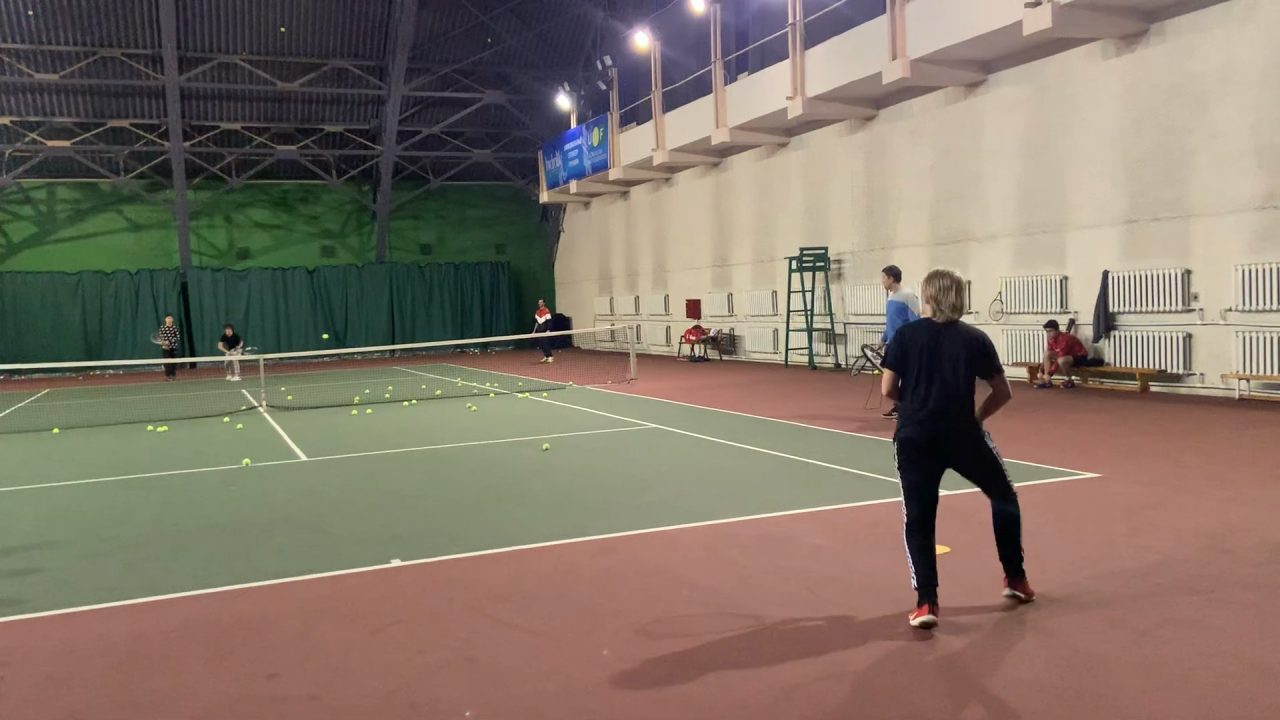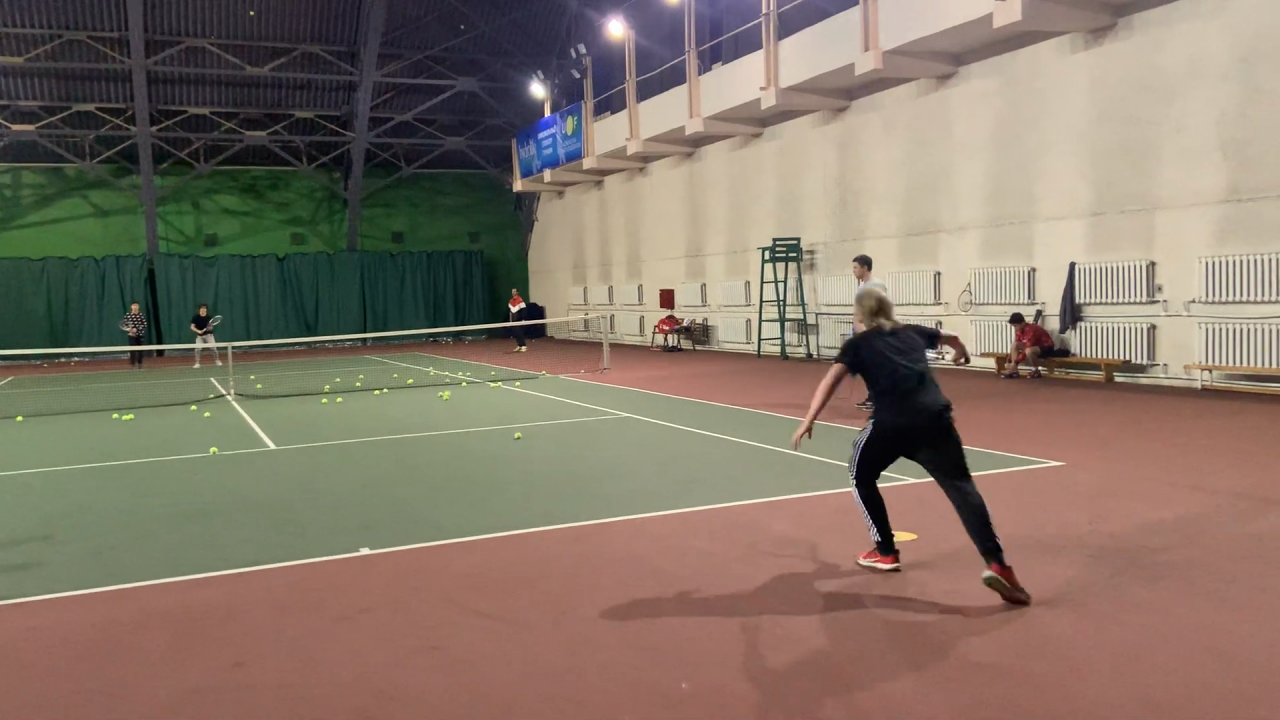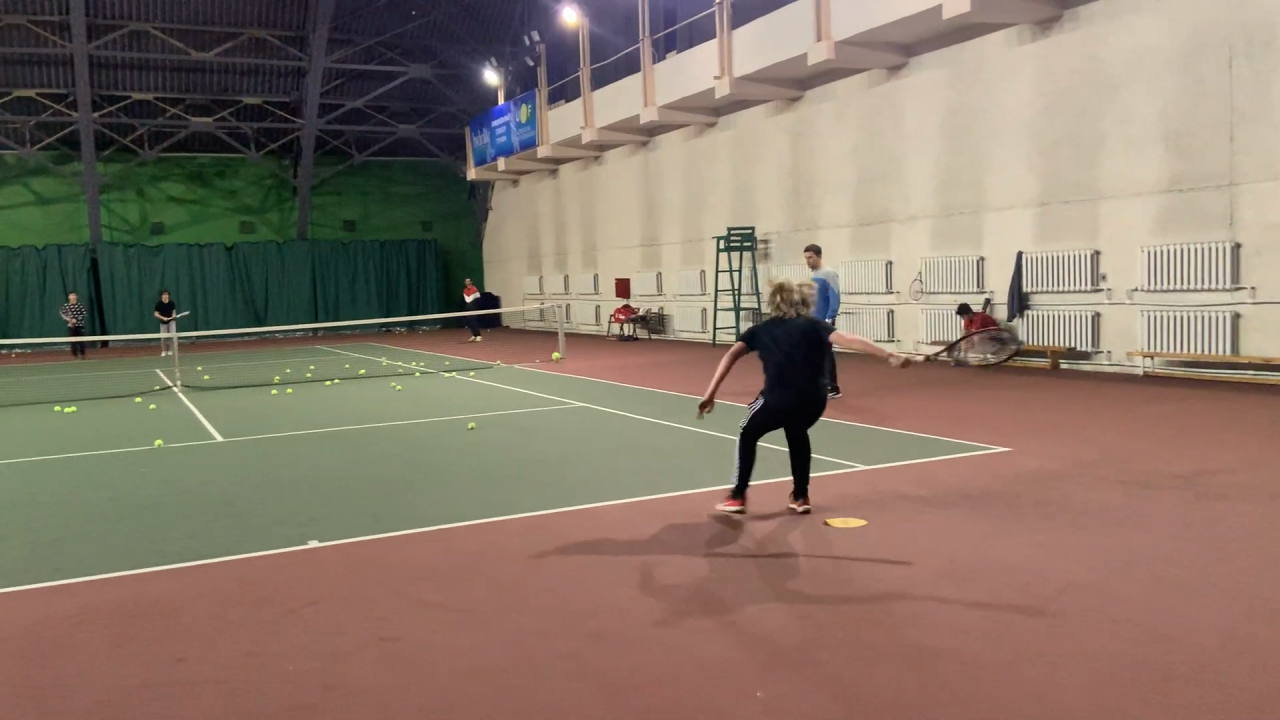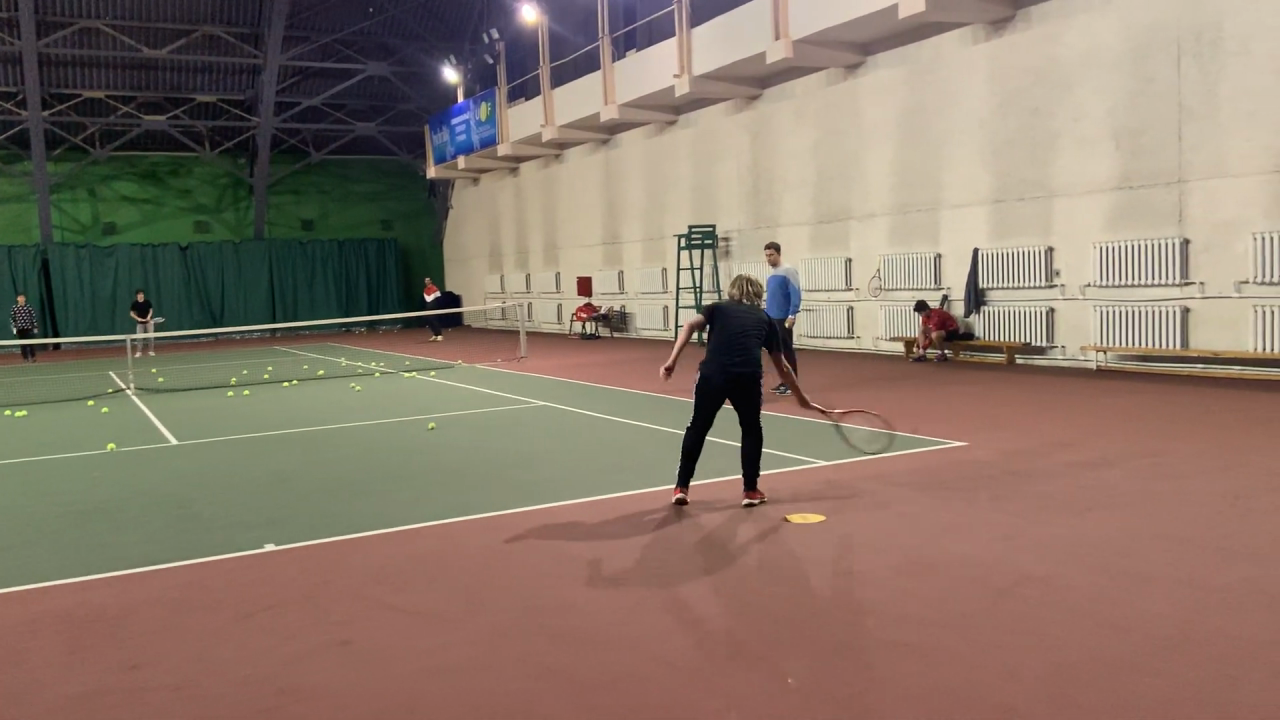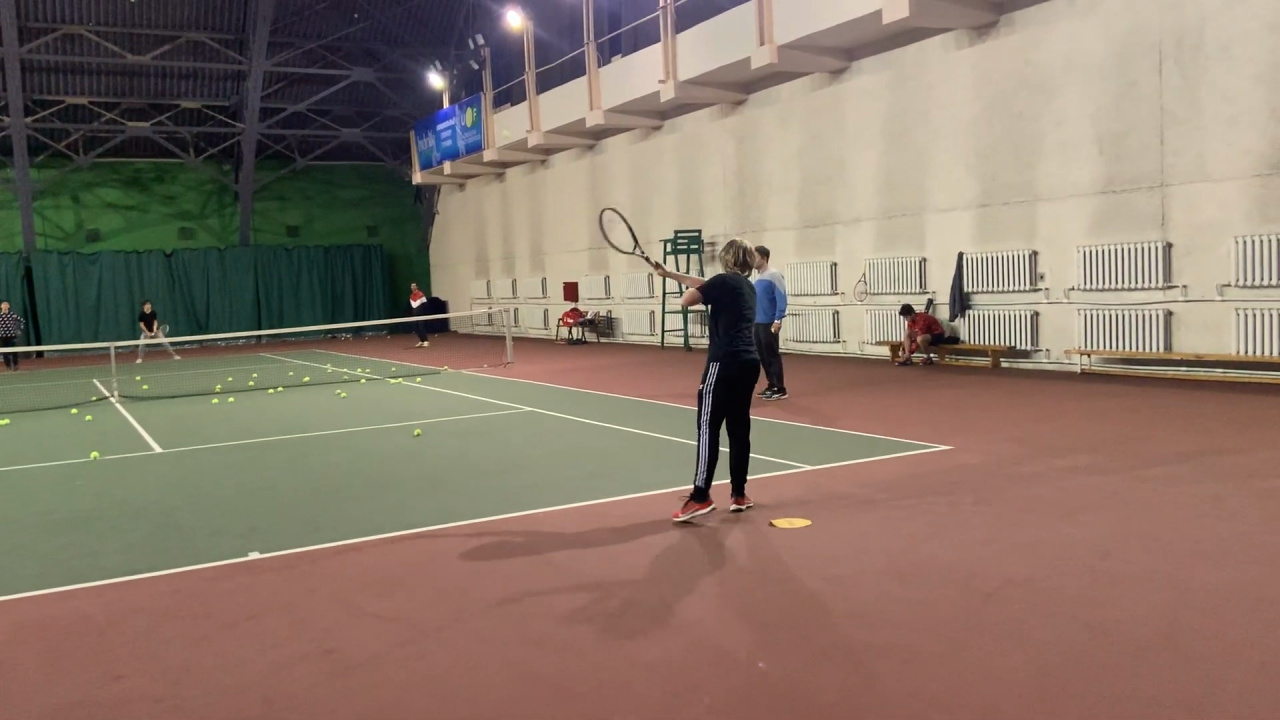
dt=0.4s
person 1, frame 1
left shoulder: (906, 334)
right shoulder: (976, 339)
left elbow: (888, 389)
right elbow: (1002, 393)
left hip: (914, 437)
right hip: (963, 435)
left knee: (919, 519)
right knee: (1002, 494)
left ankle: (926, 601)
right ankle: (1014, 577)
person 1, frame 2
left shoulder: (858, 344)
right shoulder: (911, 332)
left elbow: (830, 381)
right elbow: (951, 338)
left wrist: (808, 422)
right wrist: (961, 353)
left hip: (891, 424)
right hip: (934, 418)
left knee: (861, 475)
right knee: (963, 490)
left ankle: (886, 550)
right ankle: (996, 565)
person 1, frame 3
left shoulder: (761, 329)
right shoulder: (813, 324)
left elbow: (731, 356)
right elbow: (846, 339)
left wrist: (710, 394)
right wrist: (891, 356)
left hip: (777, 402)
right hip: (813, 402)
left knee: (748, 436)
right knee: (796, 434)
left ankle: (738, 496)
right ankle: (800, 496)
person 1, frame 4
left shoulder: (720, 309)
right shoulder: (764, 319)
left elbow: (690, 326)
right elbow: (780, 364)
left wrist: (671, 361)
right wrist: (800, 395)
left hip: (712, 376)
right hip: (747, 378)
left knee: (697, 428)
right knee: (752, 429)
left ankle: (681, 487)
right ankle: (750, 490)
person 1, frame 5
left shoulder: (723, 281)
right shoulder: (747, 286)
left elbow: (686, 301)
right elbow: (705, 286)
left wrist: (692, 292)
right wrist: (666, 272)
left hip: (725, 363)
right hip: (748, 362)
left knee: (707, 428)
right knee: (739, 428)
left ankle: (700, 497)
right ankle: (738, 494)
